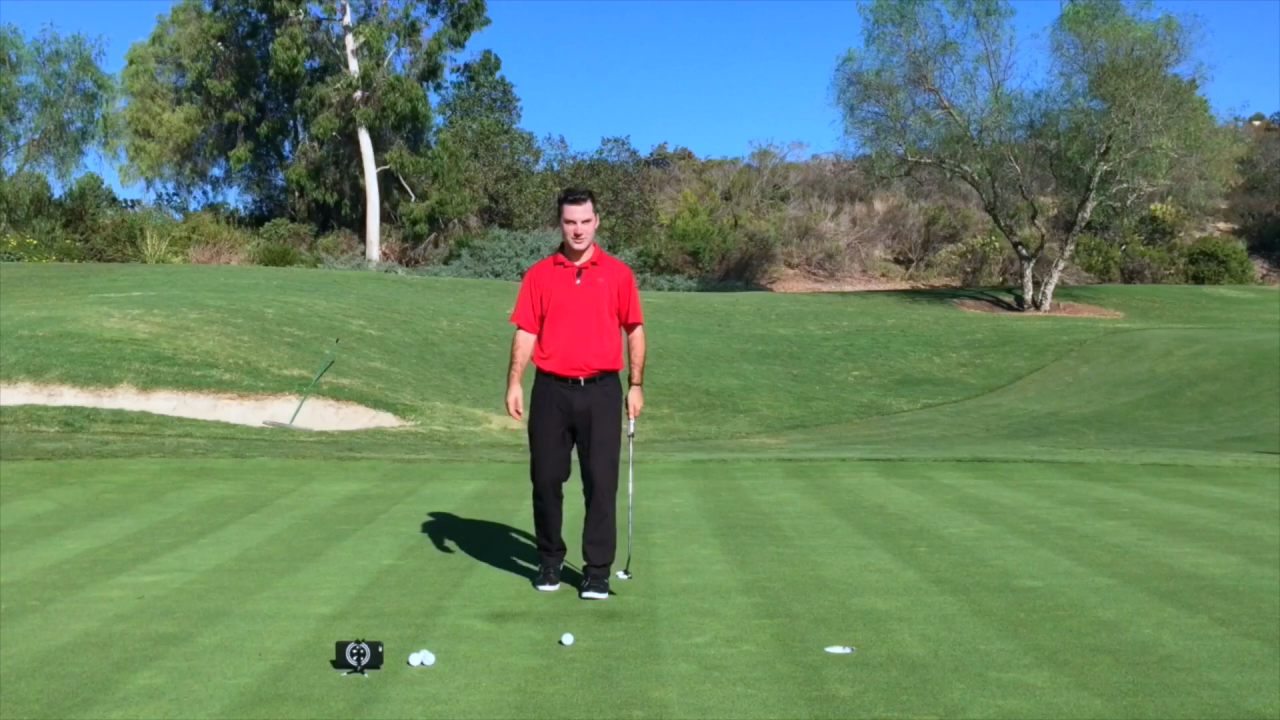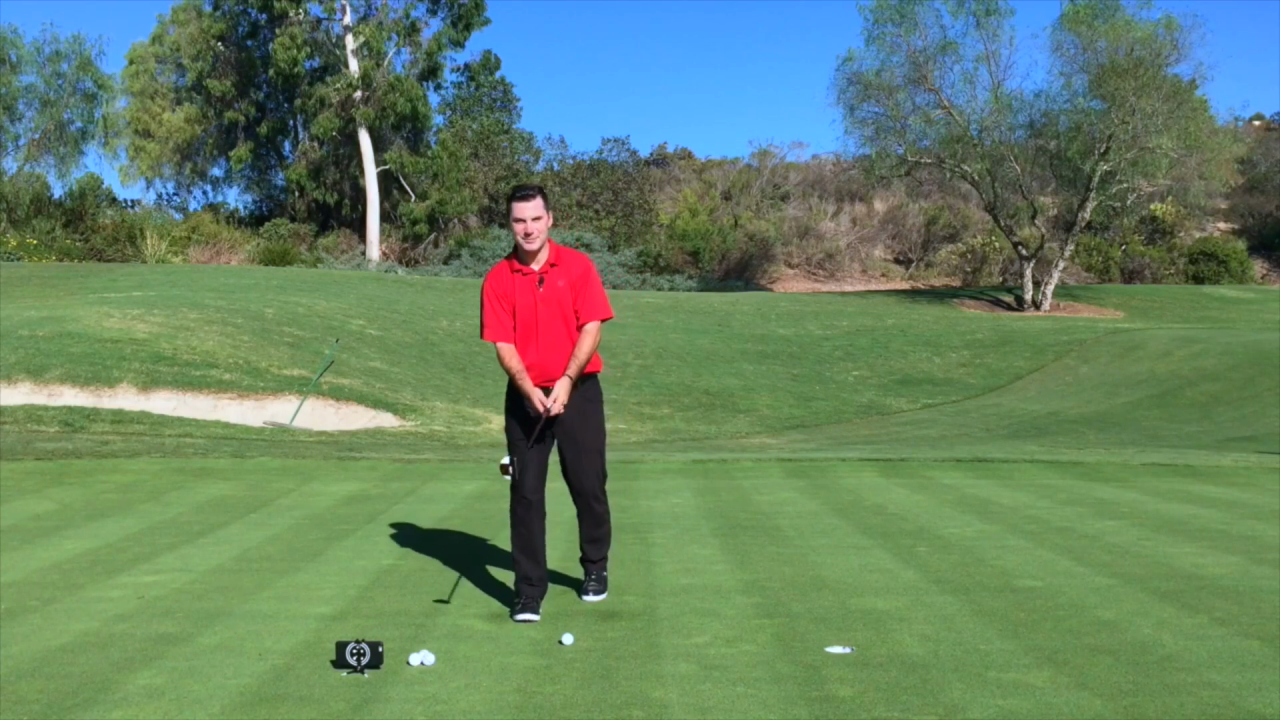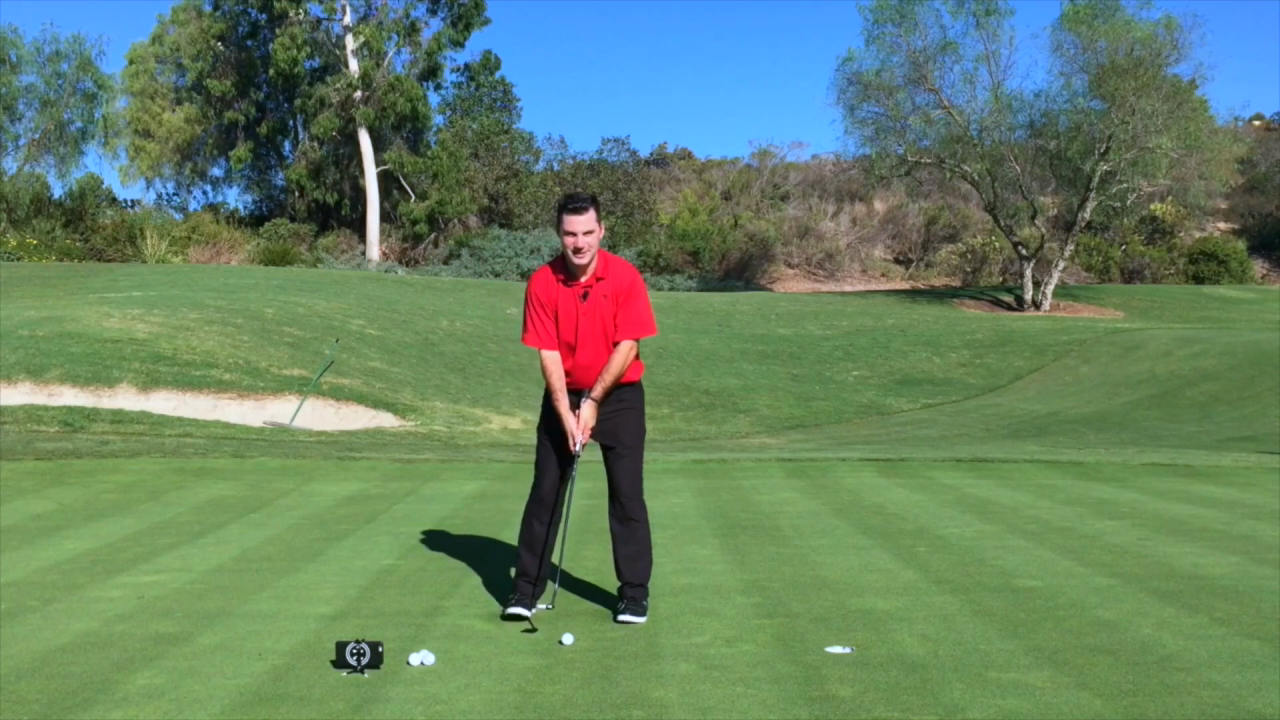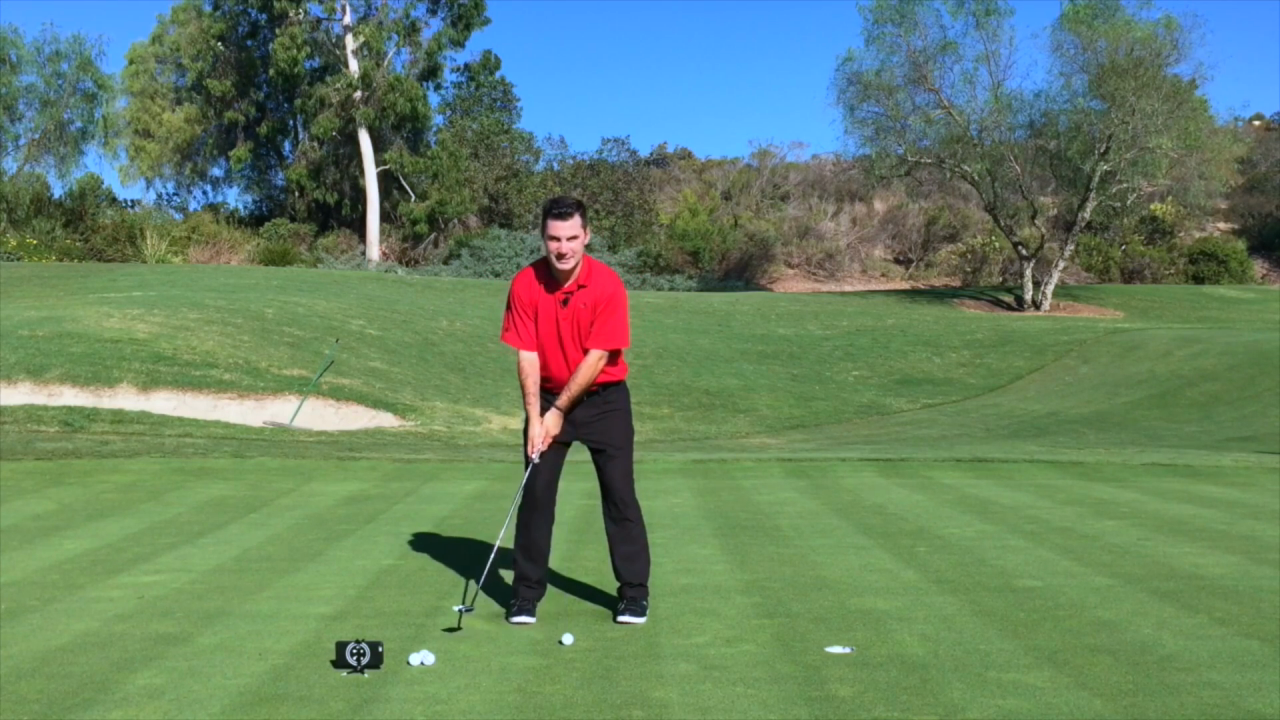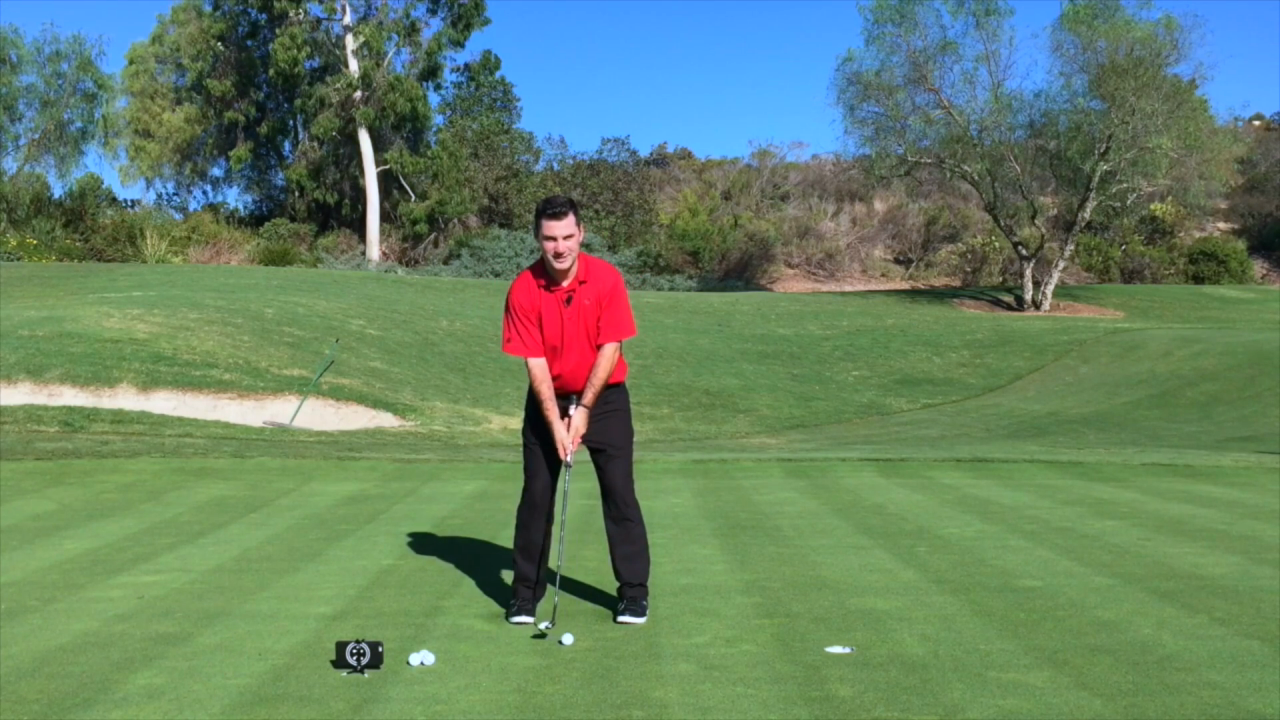
dt=1s
person 1, frame 1
left shoulder: (618, 273)
right shoulder: (539, 274)
left elbow: (634, 330)
right elbow: (526, 332)
left wrist: (636, 384)
right wrist: (514, 382)
left hip: (601, 391)
right hip: (551, 390)
left knee: (600, 482)
right knee: (546, 479)
left ankle: (597, 570)
right ankle: (551, 557)
person 1, frame 2
left shoulder: (579, 266)
right shoulder: (497, 279)
left elbow: (592, 327)
right elbow: (503, 345)
left wrist: (567, 380)
right wrist: (530, 391)
left hip: (578, 391)
right hip: (525, 397)
left knee: (588, 486)
right knee: (526, 493)
left ankle: (595, 565)
right ankle: (529, 589)
person 1, frame 3
left shoulder: (626, 277)
right shoulder: (541, 282)
left elbow: (628, 346)
right elbow: (549, 353)
left wrist: (593, 401)
right wrist: (566, 413)
left hip: (619, 396)
right hip: (563, 396)
left knee: (627, 493)
right knee: (545, 491)
left ankle: (634, 591)
right ankle: (526, 586)
person 1, frame 4
left shoulder: (608, 285)
right shoulder: (525, 284)
left elbow: (597, 357)
right elbow: (527, 355)
left wrist: (560, 410)
right wrist: (535, 417)
left hip: (604, 399)
right hip: (546, 397)
left knee: (619, 493)
right knee: (536, 495)
left ankle: (634, 592)
right ankle: (526, 591)
person 1, frame 5
left shoulder: (607, 279)
right shoulder: (523, 289)
left elbow: (610, 349)
right elbow: (535, 362)
left wrist: (583, 409)
right wrist: (556, 422)
left hip: (605, 398)
right hip: (547, 400)
left knee: (619, 493)
right knee: (536, 495)
left ankle: (634, 592)
right ankle: (526, 591)
